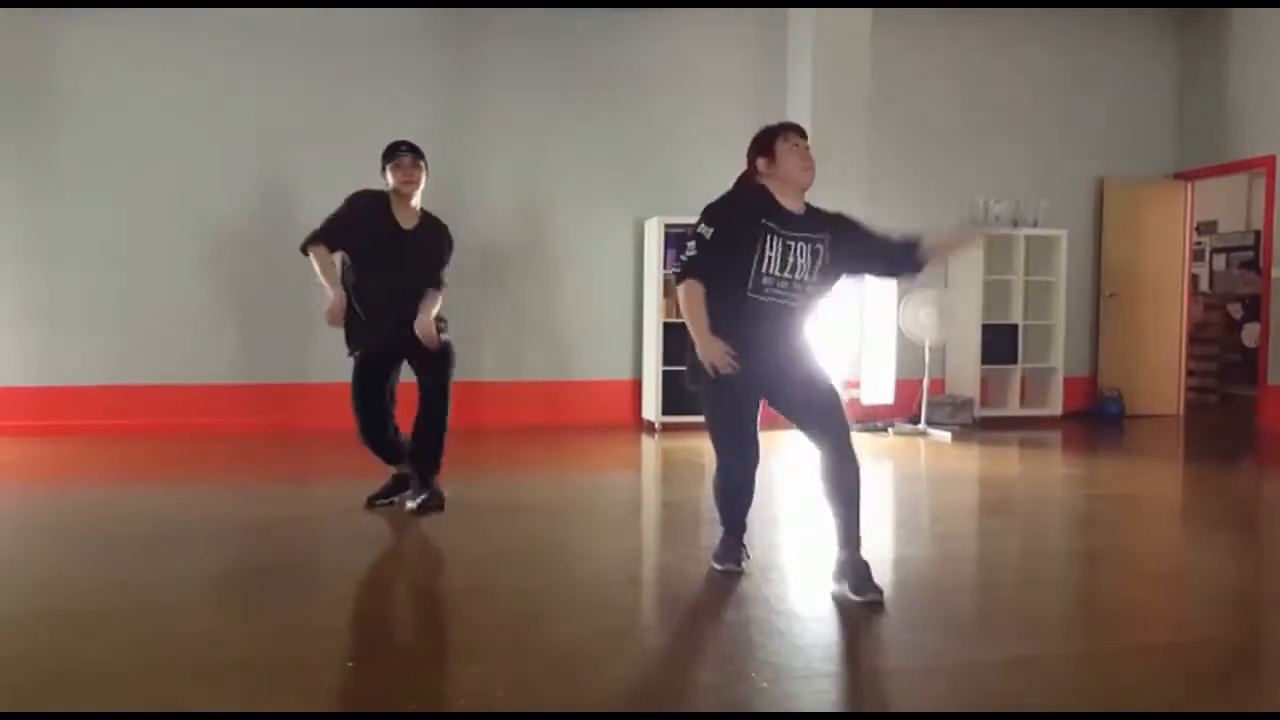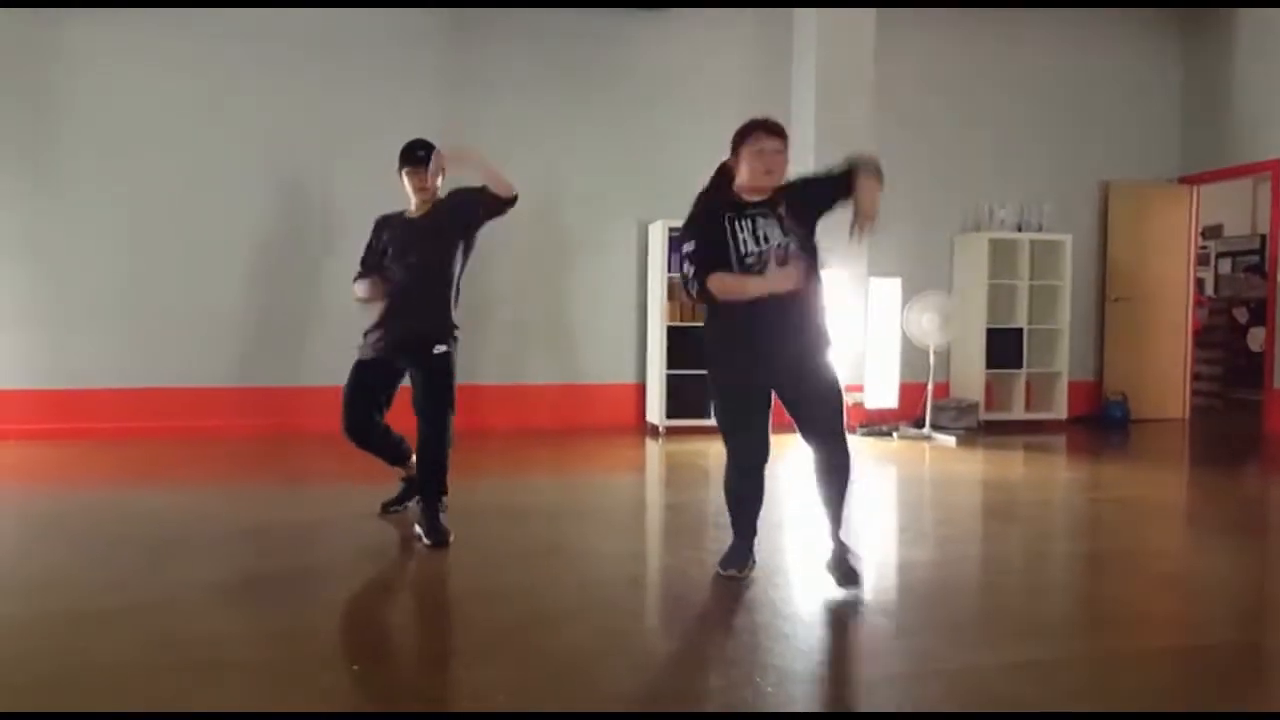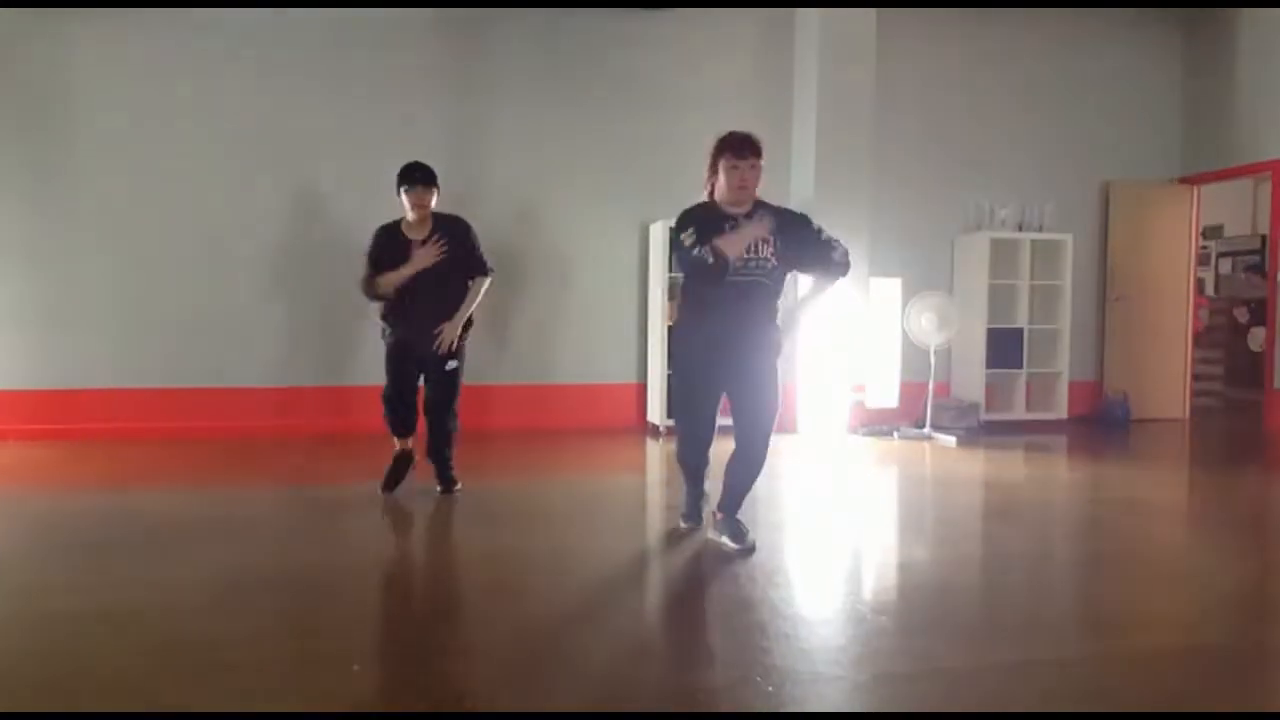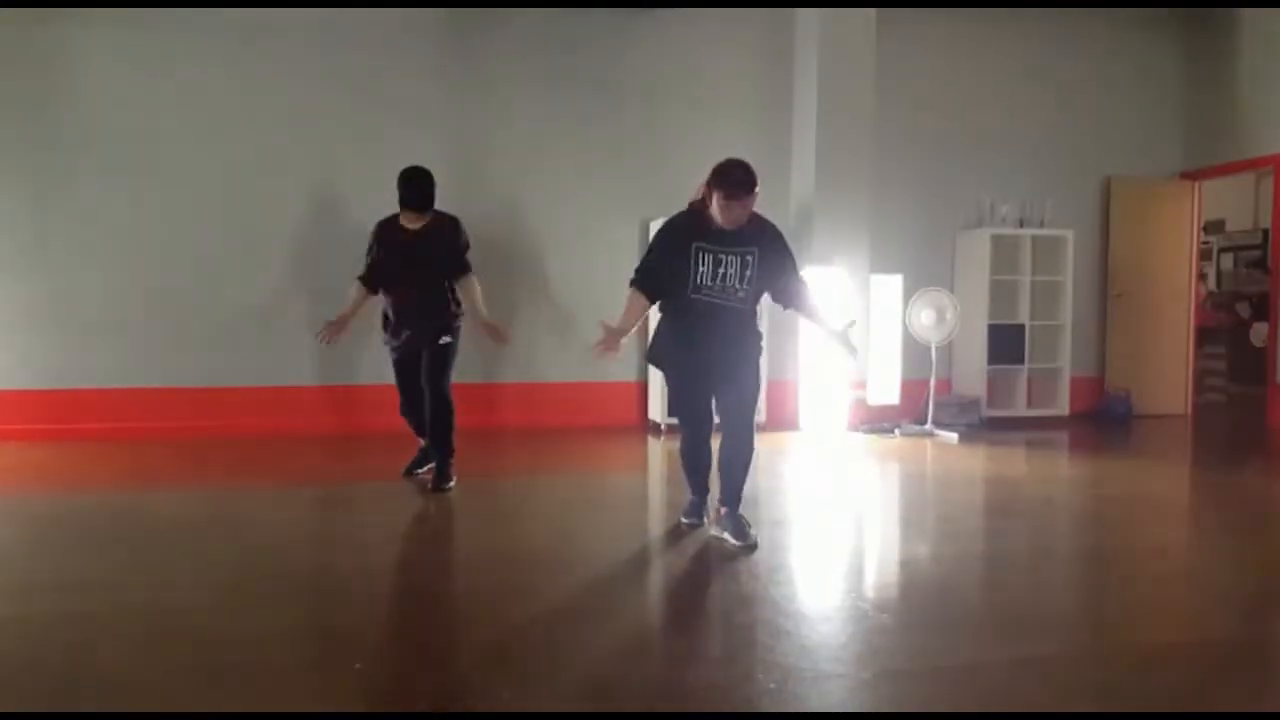
dt=0.5s
person 1, frame 1
left shoulder: (833, 229)
right shoulder: (734, 212)
left elbow: (896, 256)
right elbow: (691, 273)
left wrist: (961, 236)
right wrist: (702, 338)
left hip: (787, 355)
right hip: (726, 359)
left knee: (838, 448)
right knee: (737, 459)
left ankle: (850, 560)
right ankle: (732, 538)
person 1, frame 2
left shoulder: (798, 198)
right shoulder: (709, 213)
left elbow: (857, 171)
right elbow: (701, 280)
left wrist: (867, 195)
right wrist: (768, 284)
left hip: (801, 349)
right hip: (735, 354)
left knee: (831, 442)
right knee: (746, 454)
left ankle: (836, 543)
right ankle: (743, 541)
person 1, frame 3
left shoulder: (785, 223)
right shoulder: (694, 220)
left elbow: (837, 260)
right elbow: (702, 264)
left wrist: (797, 307)
right wrist: (752, 232)
left hip: (756, 350)
right hip: (699, 350)
left knee: (755, 440)
right knee: (693, 437)
left ankle: (726, 515)
right ankle: (694, 496)
person 1, frame 4
left shoulder: (766, 237)
right shoulder: (679, 231)
left elbow: (792, 288)
right elbow: (646, 284)
left wrist: (828, 328)
right wrist: (620, 329)
left hip: (739, 349)
right hip: (684, 348)
left knee: (739, 430)
right knee: (694, 428)
left ankle: (728, 512)
right ankle: (699, 498)
person 2, frame 1
left shoulder: (436, 232)
right shoulder: (361, 207)
left elbow: (433, 286)
right elbow: (315, 244)
left wrist: (427, 315)
right wrist: (335, 290)
left hip: (419, 328)
right hip: (372, 333)
left knee: (437, 383)
right knee: (371, 418)
left ankle: (425, 480)
right ankle: (404, 472)
person 2, frame 2
left shoulder: (457, 207)
right shoulder: (386, 225)
left elbow: (505, 195)
right elbow: (362, 283)
left wrist: (468, 161)
right wrist: (368, 289)
left hip: (431, 334)
right hip: (385, 335)
left knee: (433, 415)
right knee: (358, 421)
left ankle: (431, 512)
right ankle: (415, 473)
person 2, frame 3
left shoulder: (457, 229)
right shoulder: (386, 236)
left elbow: (482, 275)
right elbow: (373, 288)
left wrist: (459, 319)
right wrist: (413, 267)
left hip: (445, 333)
right hip: (402, 333)
left knee: (440, 408)
right knee: (396, 396)
left ankle: (444, 465)
right ankle: (403, 452)
person 2, frame 4
left shoulder: (449, 227)
right shoulder: (384, 231)
left elbow: (465, 274)
right elbow: (369, 280)
left wrist: (482, 316)
right wrist: (344, 317)
left hip: (441, 325)
right hip: (400, 328)
left knee: (436, 388)
right knee: (409, 395)
left ankle: (444, 462)
right ankle: (428, 446)
